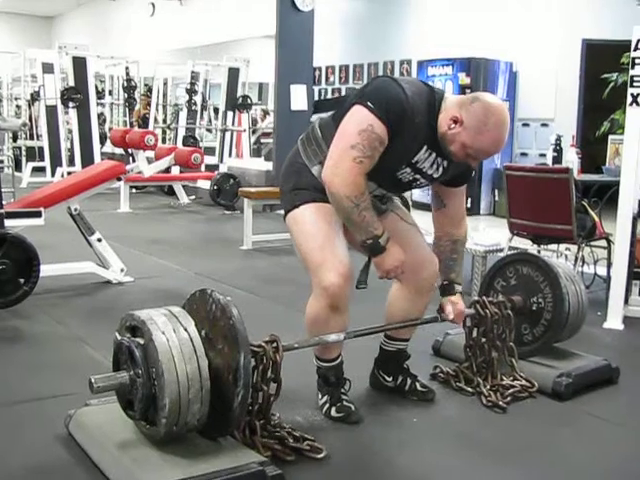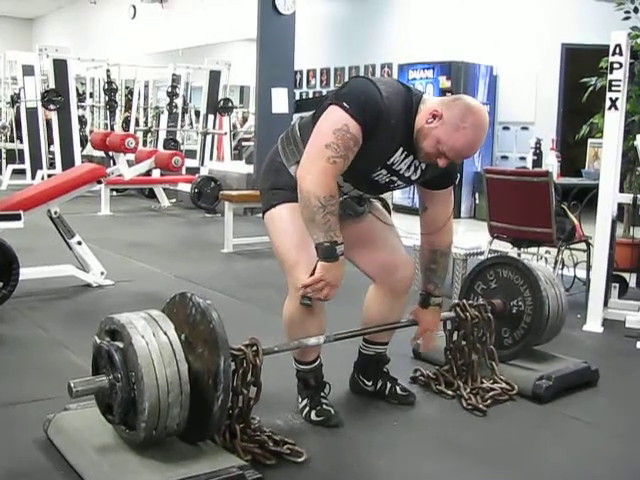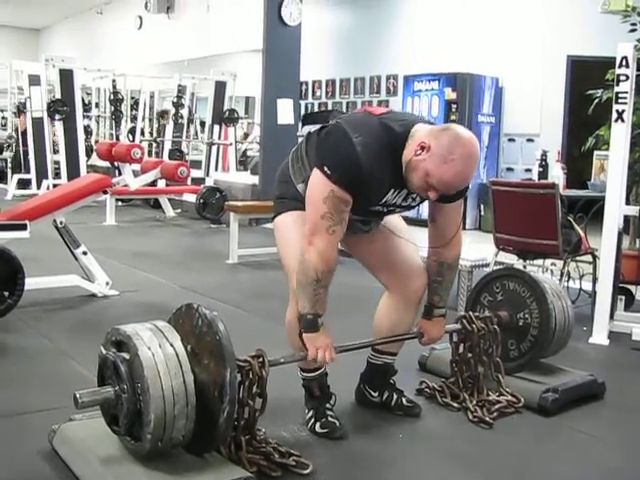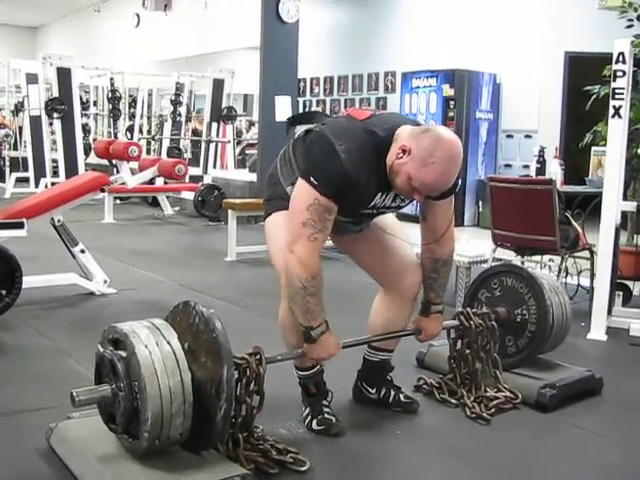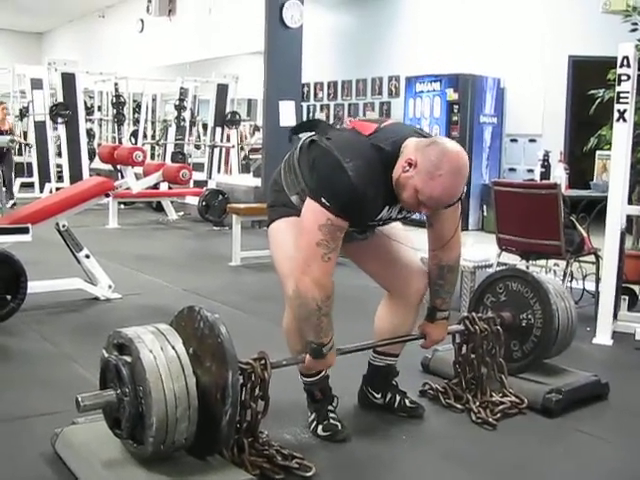
dt=1s
person 1, frame 1
left shoulder: (459, 158)
right shoulder: (394, 100)
left elbow: (451, 223)
right elbow: (338, 177)
left wrist: (451, 288)
right wrist: (380, 245)
left hip: (370, 193)
right hip: (315, 180)
left knee: (424, 270)
right knee: (334, 281)
left ankle: (389, 369)
right ankle: (330, 383)
person 1, frame 2
left shoulder: (441, 162)
right shoulder: (370, 101)
left elbow: (437, 230)
right elbow: (314, 176)
left wrist: (431, 302)
right wrist: (331, 256)
left hip: (350, 195)
right hip: (293, 181)
left knee: (399, 273)
right knee: (309, 283)
left ankle: (369, 372)
right ankle: (310, 386)
person 1, frame 3
left shoulder: (449, 166)
right shoulder: (355, 149)
left elbow: (445, 243)
right elbow: (320, 245)
left wrist: (436, 312)
right wrist: (314, 326)
left hip: (368, 206)
right hip: (303, 193)
left knee: (413, 281)
right knee: (306, 287)
left ankle: (375, 382)
right ankle: (316, 395)
person 1, frame 4
left shoulder: (435, 165)
right shoulder: (340, 158)
left elbow: (438, 239)
right elbow: (302, 254)
left wrist: (433, 309)
right wrist: (317, 333)
left hip: (358, 205)
right hip: (292, 193)
left knee: (408, 278)
right knee: (296, 287)
left ankle: (373, 379)
right ankle: (312, 392)
person 1, frame 5
left shoulder: (441, 174)
right shoulder: (348, 175)
left elbow: (445, 247)
right elbow: (312, 275)
left wrist: (439, 315)
right wrist: (321, 349)
left hip: (365, 208)
right hip: (297, 198)
left knee: (413, 282)
right knee: (301, 294)
left ankle: (378, 384)
right ankle: (318, 398)
